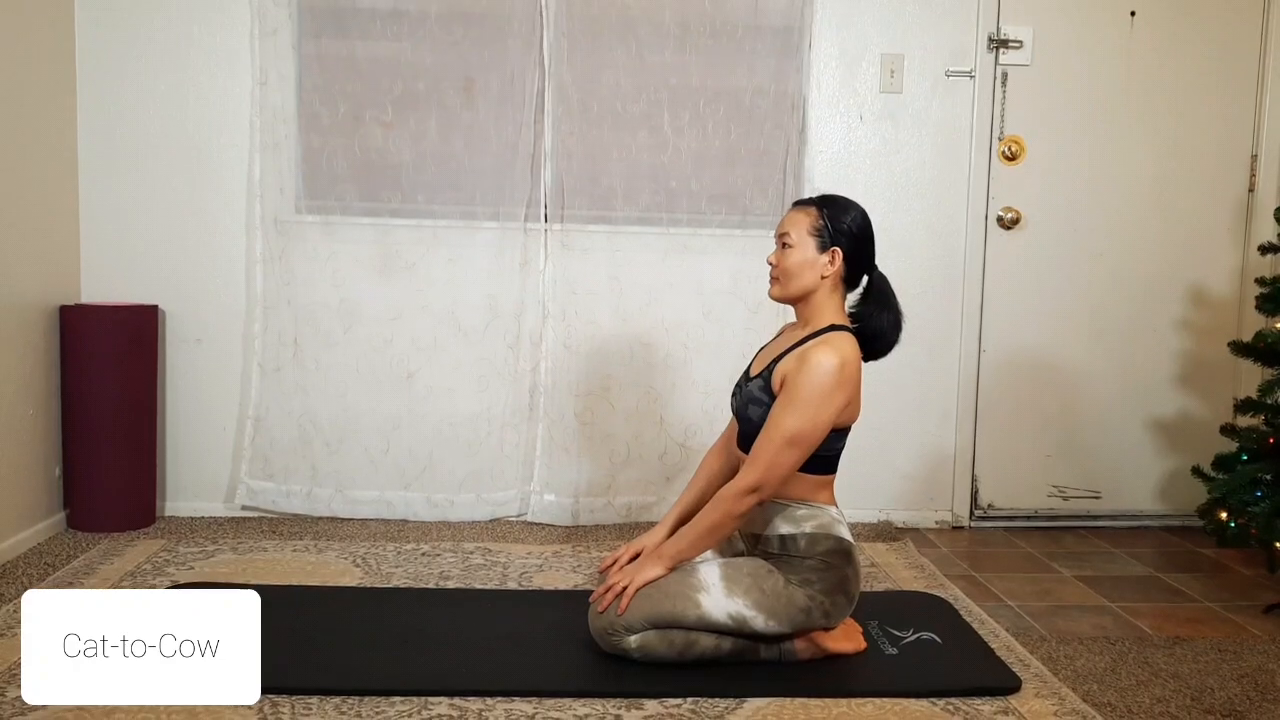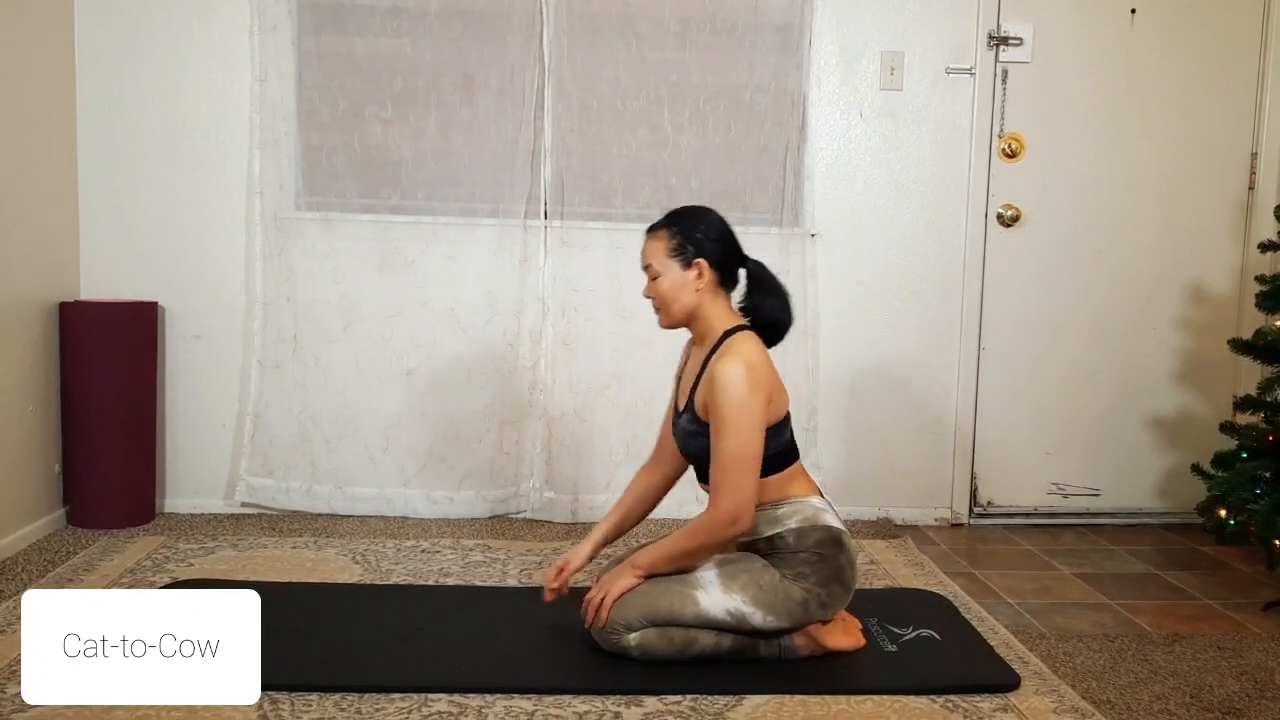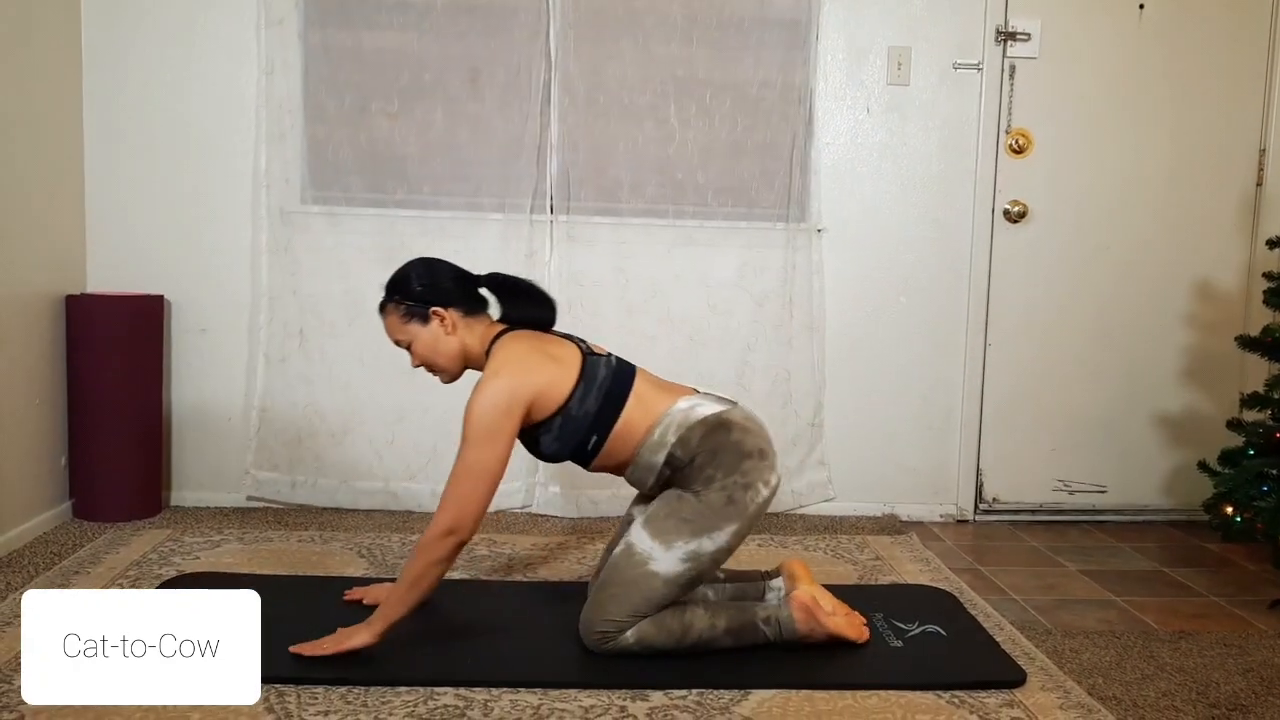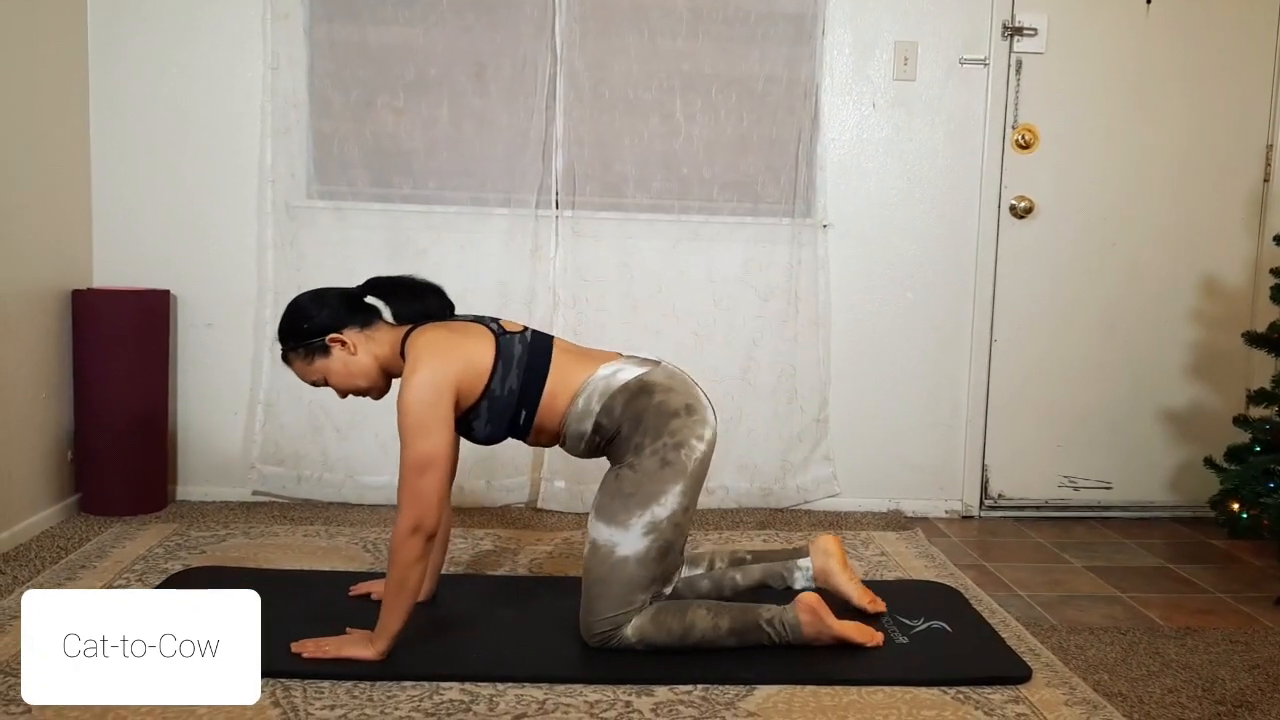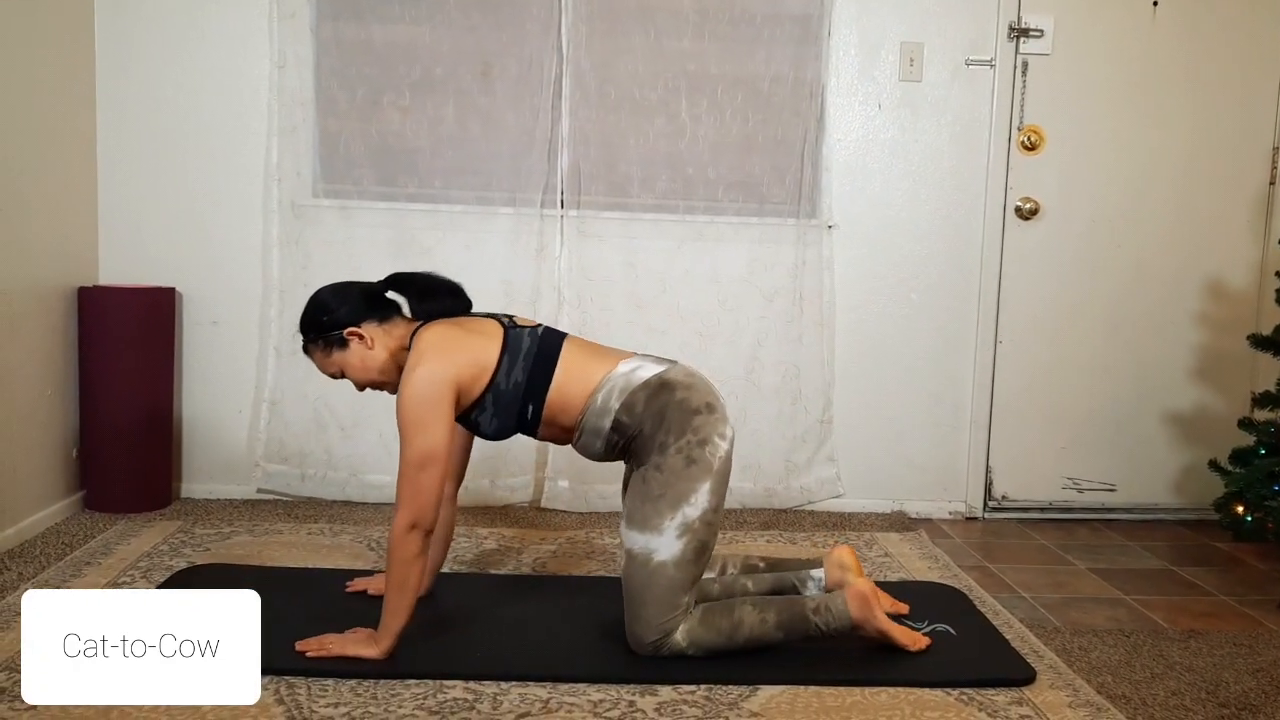
dt=1s
person 1, frame 1
left shoulder: (828, 359)
right shoulder: (792, 338)
left elbow: (752, 485)
right elbow: (730, 447)
left wrist: (663, 559)
right wrist: (662, 530)
left hip: (804, 565)
right hip: (758, 538)
left knee: (613, 618)
right knee: (615, 585)
left ankle: (801, 639)
right ankle: (792, 627)
person 1, frame 2
left shoulder: (734, 368)
right shoulder: (698, 352)
left elbow: (730, 517)
right elbow: (663, 465)
left wrist: (636, 567)
right wrist: (589, 547)
left hip: (804, 561)
right hip: (762, 545)
left knee: (616, 620)
right knee: (612, 593)
left ankle: (798, 637)
right ankle: (793, 616)
person 1, frame 3
left shoulder: (503, 384)
right shoulder: (517, 355)
left elbow: (454, 526)
right elbow: (460, 512)
left wrist: (373, 627)
right wrist: (409, 585)
left hip: (723, 462)
right hip: (705, 454)
left knee: (606, 628)
right knee: (626, 588)
left ankle: (791, 616)
right ankle: (781, 586)
person 1, frame 4
left shoulder: (425, 375)
right shoulder: (433, 347)
left elbow: (417, 522)
right elbow: (438, 494)
left wrist: (379, 640)
right wrist: (420, 583)
left hip: (657, 424)
right hip: (662, 406)
left knee: (611, 624)
right knee: (652, 580)
left ankle: (799, 621)
right ankle: (810, 564)
person 1, frame 5
left shoulder: (425, 368)
right shoulder: (452, 348)
left elbow: (415, 518)
right elbow: (445, 492)
left wrist: (382, 639)
right wrist: (416, 582)
left hip: (677, 424)
right hip: (676, 408)
left knee: (657, 633)
right knee: (671, 576)
left ankle: (846, 608)
right ankle: (826, 572)
